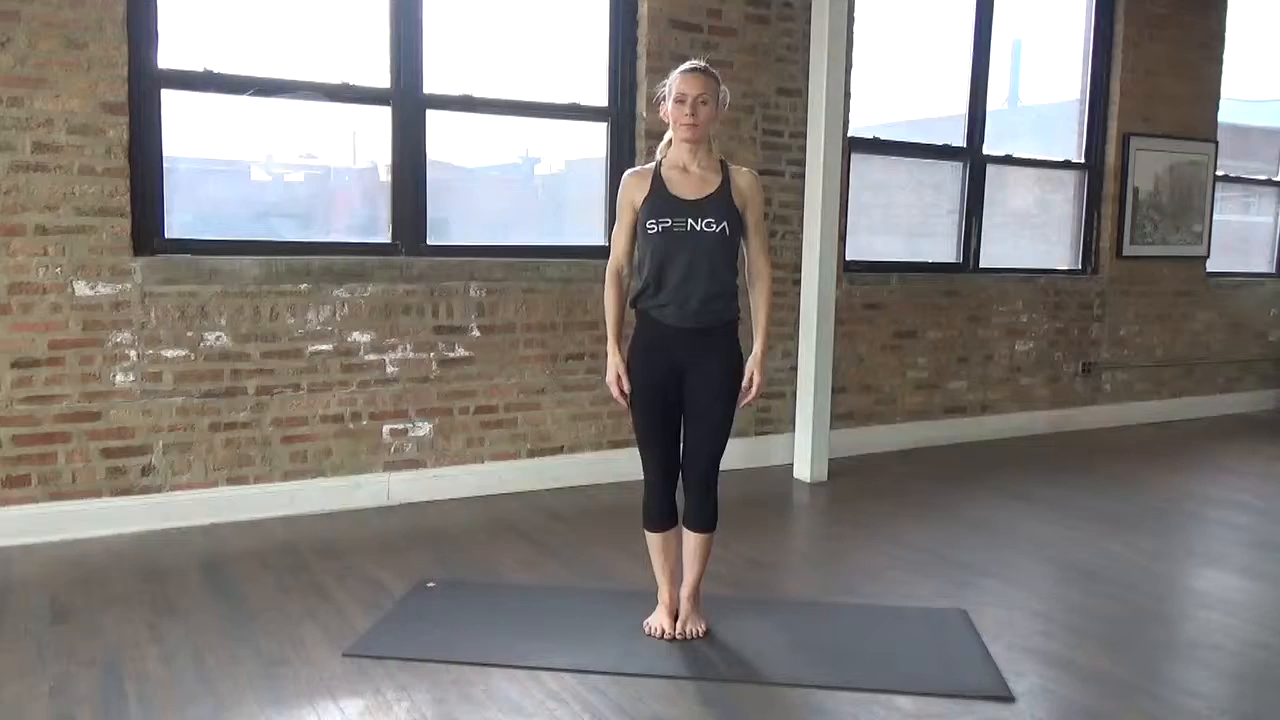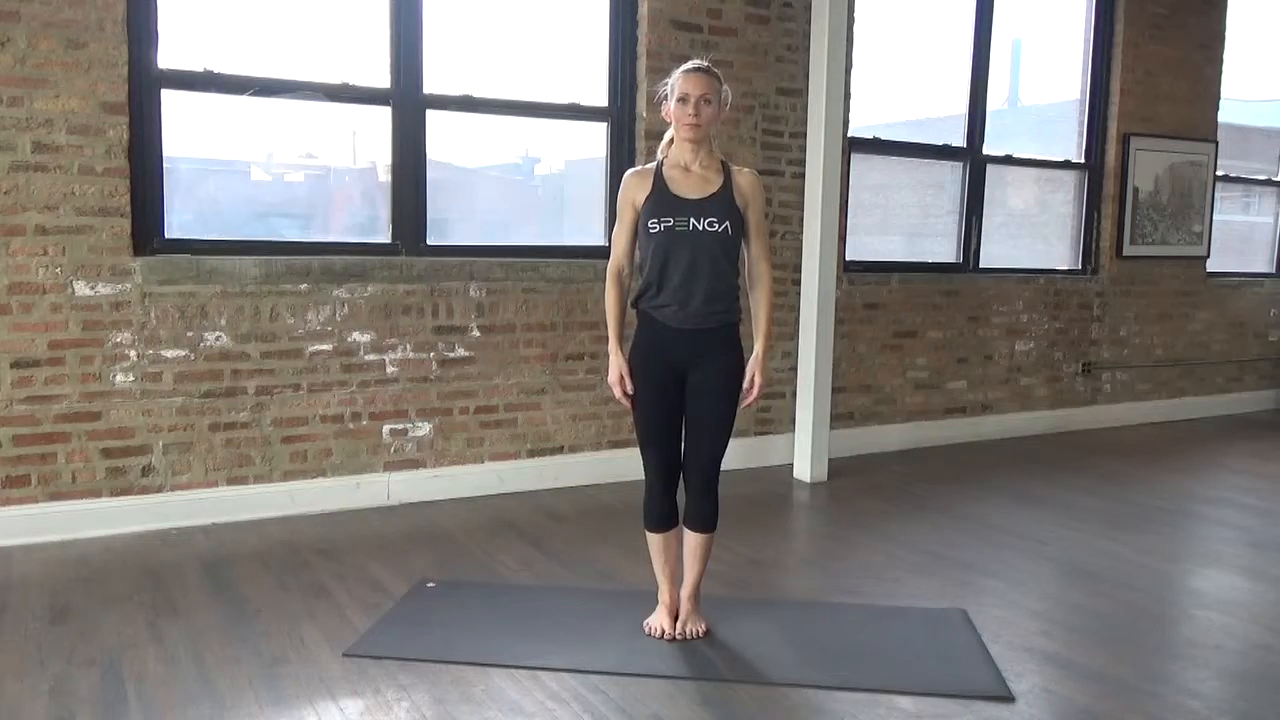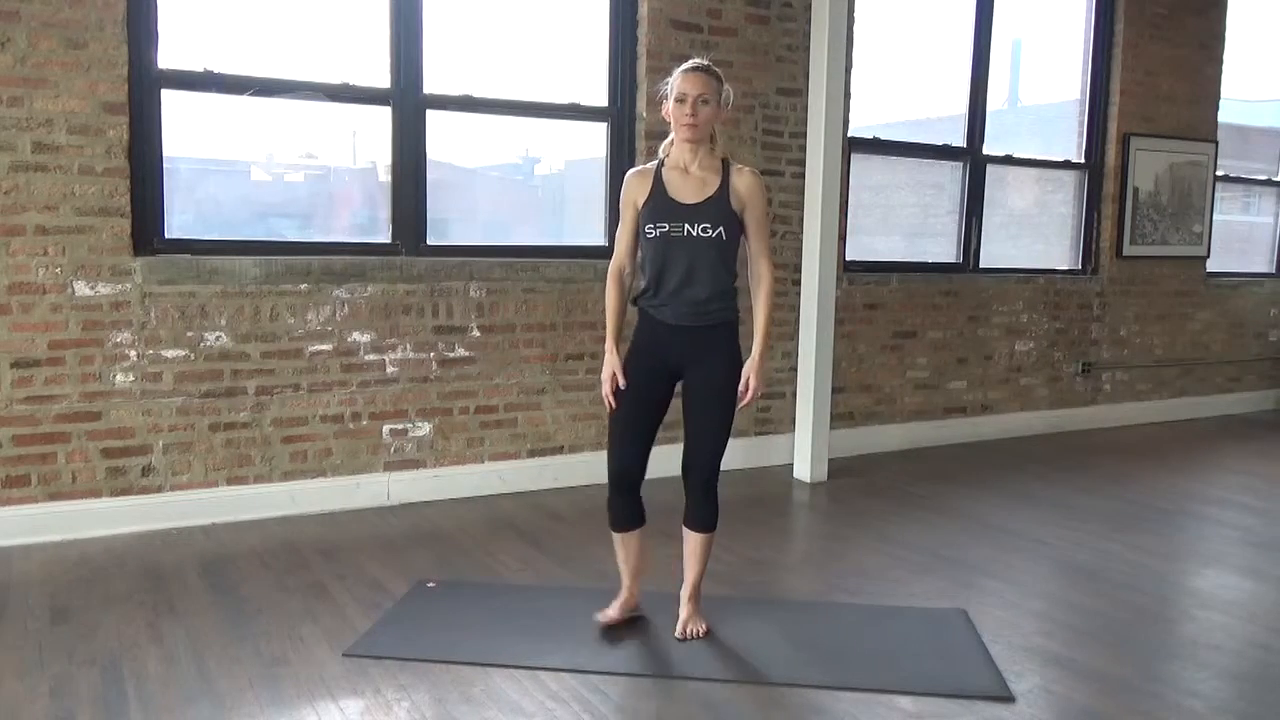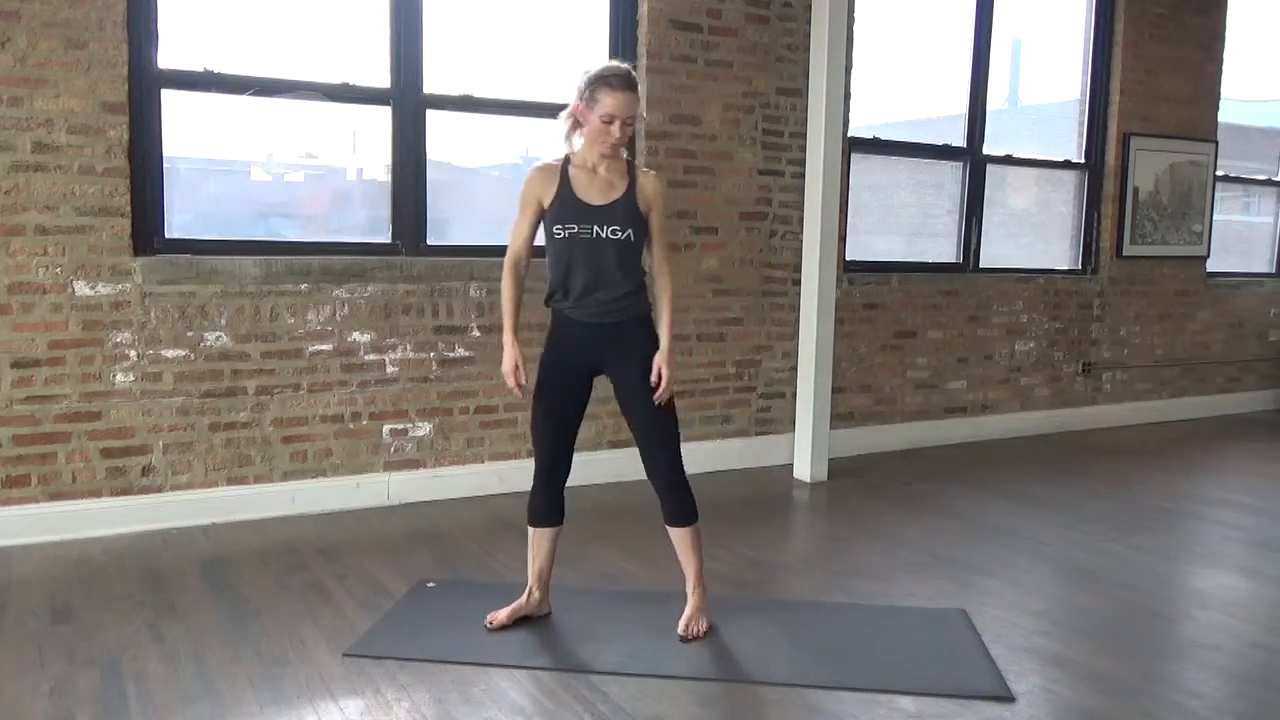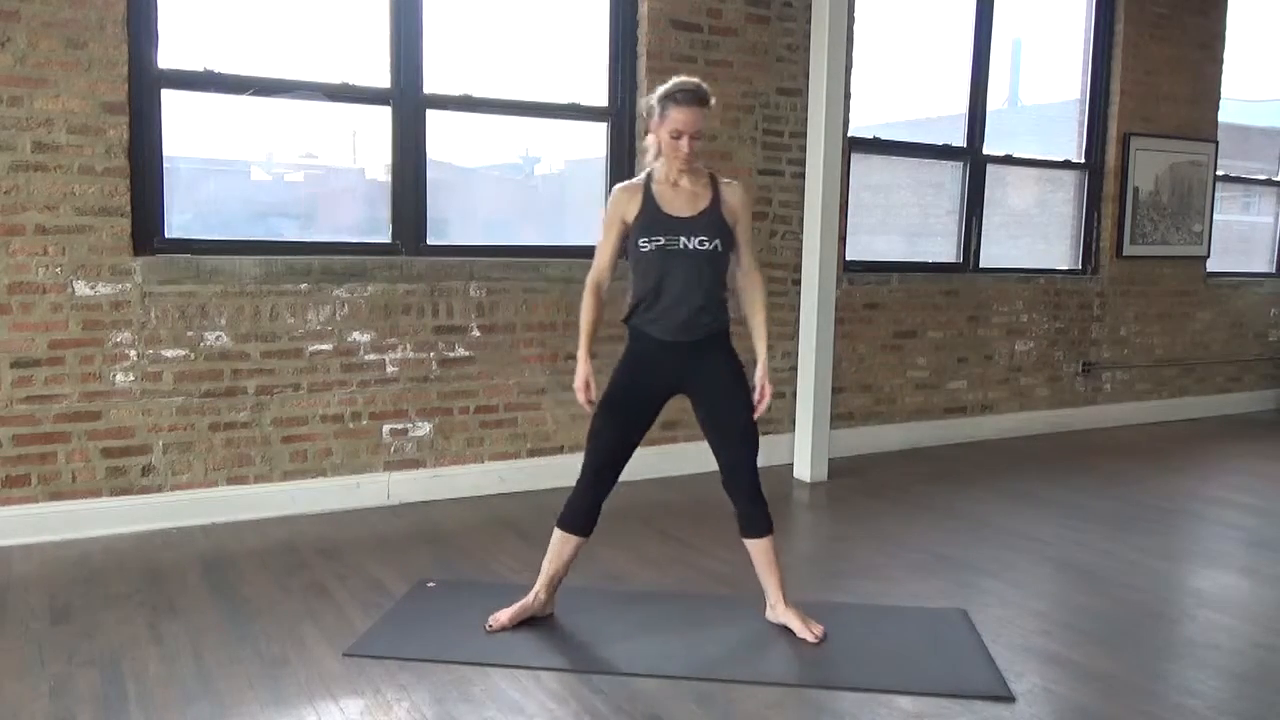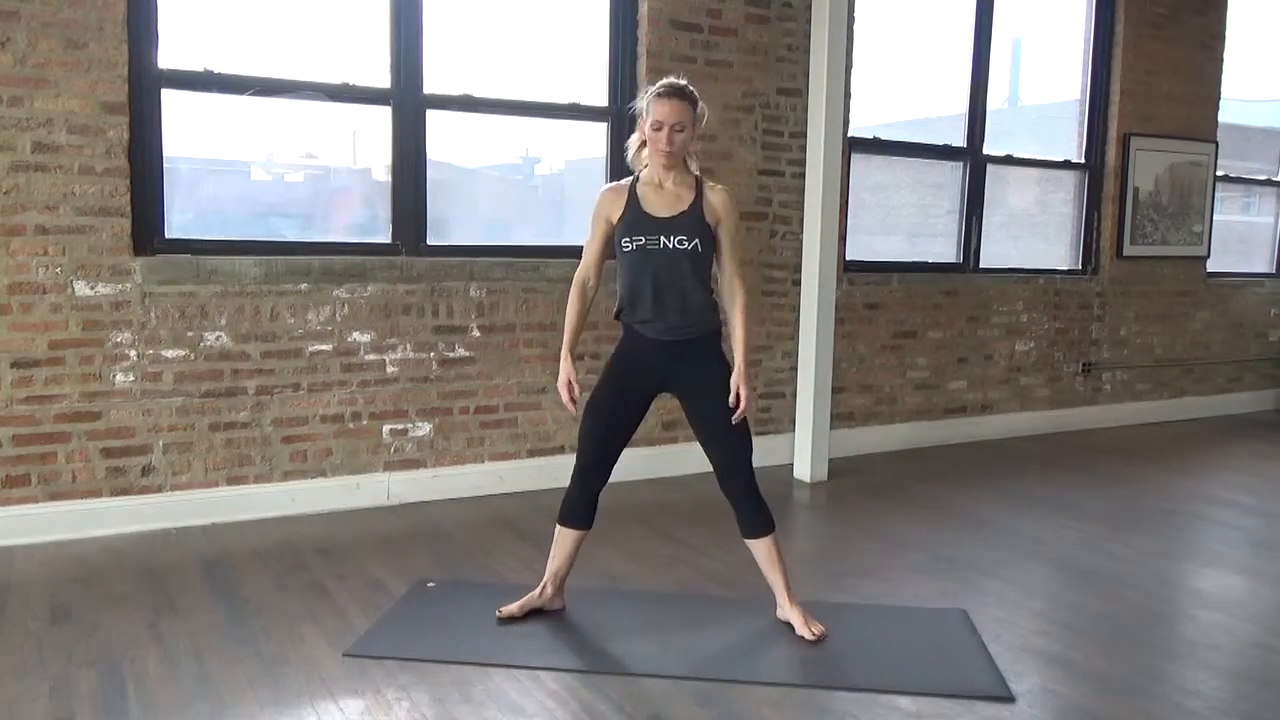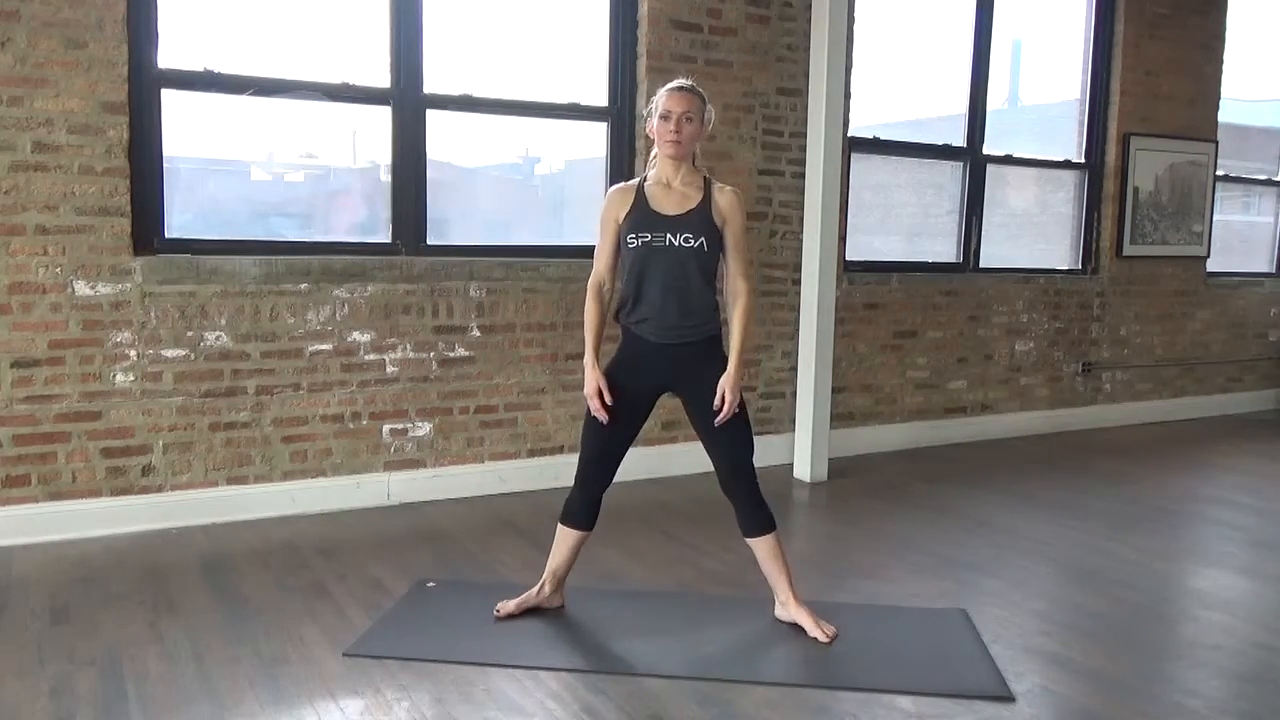
dt=0.7s
person 1, frame 1
left shoulder: (742, 184)
right shoulder: (637, 182)
left elbow: (759, 269)
right elbow: (618, 269)
left wrist: (760, 346)
right wrist: (613, 347)
left hip: (715, 346)
right hip: (654, 344)
left knee: (701, 475)
right knee: (659, 475)
left ankle: (691, 598)
right ankle: (665, 598)
person 1, frame 2
left shoulder: (743, 184)
right shoulder: (639, 182)
left elbow: (760, 269)
right elbow: (618, 270)
left wrist: (760, 348)
right wrist: (615, 349)
left hip: (717, 347)
right hip: (655, 344)
left knee: (702, 476)
right knee: (660, 475)
left ankle: (691, 598)
right ankle: (666, 598)
person 1, frame 3
left shoulder: (743, 183)
right shoulder: (640, 181)
left elbow: (761, 270)
right elbow: (620, 268)
left wrist: (757, 352)
right wrist: (610, 348)
left hip: (714, 344)
right hip: (653, 339)
left knee: (701, 476)
right knee: (622, 470)
left ankle: (689, 598)
right ankle: (630, 590)
person 1, frame 4
left shoulder: (646, 185)
right shoulder: (544, 180)
left elbow: (660, 267)
right elbow: (514, 262)
left wrist: (665, 345)
right wrist: (510, 341)
left hip: (631, 337)
right hip: (569, 338)
left knee: (666, 467)
right knee: (550, 467)
left ankle: (694, 596)
right ankle: (535, 593)
person 1, frame 5
left shoulder: (730, 197)
right shoulder: (628, 197)
left elbow: (748, 278)
right elbow: (599, 279)
left wrist: (762, 359)
right wrist: (583, 357)
left hip: (712, 356)
right hip: (648, 354)
left knee: (743, 480)
right knee: (595, 476)
left ankle: (778, 603)
right ankle: (540, 595)
person 1, frame 6
left shoulder: (715, 199)
right shoulder: (614, 198)
left elbow: (733, 286)
right elbow: (585, 279)
left wrist: (740, 365)
right wrist: (566, 357)
left hip: (700, 354)
right hip: (636, 352)
left knee: (738, 479)
right knee: (587, 472)
left ankle: (786, 601)
right ankle: (550, 589)
person 1, frame 7
left shoulder: (723, 200)
right shoulder: (621, 198)
left elbow: (739, 288)
right elbow: (599, 283)
left wrist: (734, 366)
right wrist: (590, 362)
left hip: (701, 357)
right hip: (637, 355)
left knee: (740, 480)
right knee: (590, 474)
left ankle: (787, 601)
right ankle: (549, 587)
